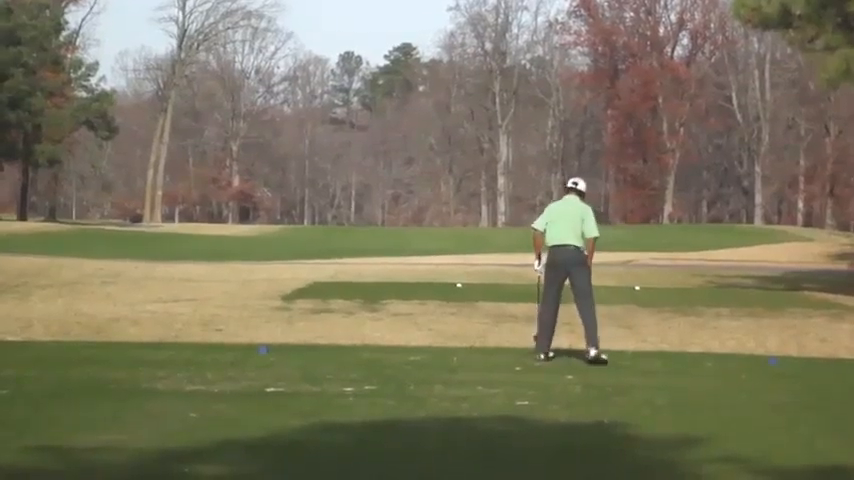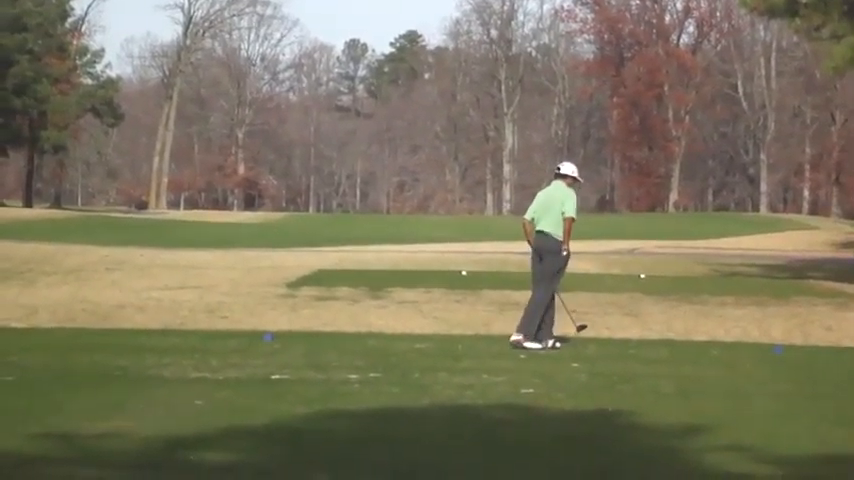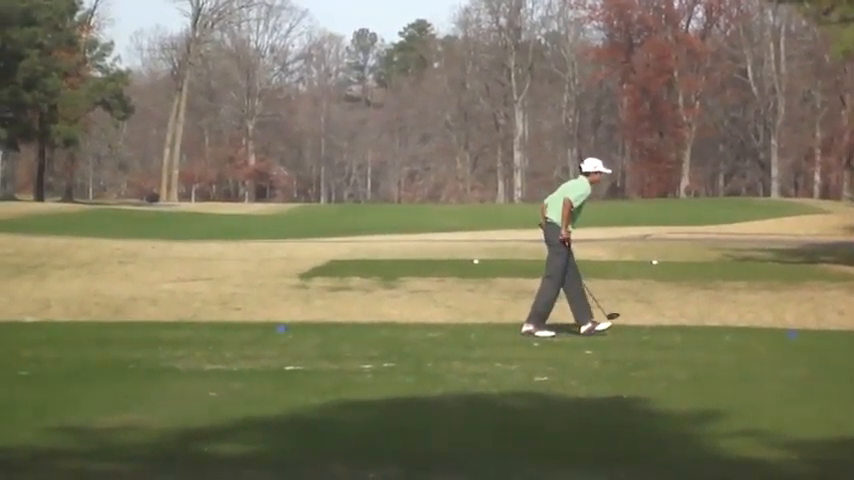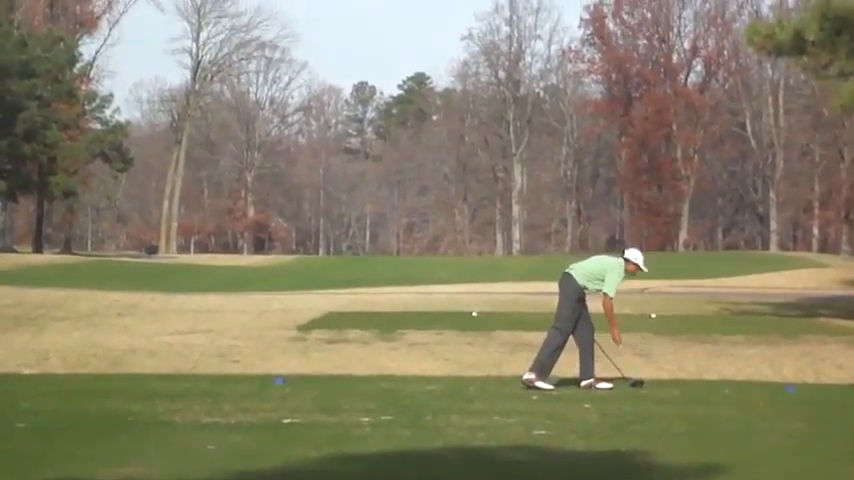
dt=0.5s
person 1, frame 1
left shoulder: (552, 207)
right shoulder: (584, 209)
left elbow: (537, 232)
right elbow: (591, 237)
left wrist: (538, 257)
right wrist: (589, 261)
left hip: (554, 255)
right hip: (576, 255)
left knee: (549, 303)
right knee: (585, 302)
left ankle: (543, 349)
right ankle: (593, 347)
person 1, frame 2
left shoulder: (542, 193)
right shoulder: (568, 193)
left elbow: (527, 221)
right elbow: (568, 218)
right wrist: (566, 244)
left hip: (539, 241)
right hip: (554, 244)
left knee: (541, 289)
right knee: (544, 290)
left ankle: (544, 337)
right ankle: (521, 333)
person 1, frame 3
left shoulder: (573, 183)
right shoulder: (584, 187)
left elbow: (545, 204)
right elbow: (567, 201)
left wrist: (546, 226)
right wrist: (565, 229)
left hip: (551, 228)
right hip: (558, 231)
left knee: (572, 278)
right knee: (553, 279)
left ankle: (586, 323)
right ankle: (532, 324)
person 1, frame 4
left shoulder: (612, 263)
right shoulder: (617, 269)
right elbow: (606, 300)
right wrist: (614, 330)
left hip: (571, 282)
right hip: (573, 286)
left knee: (586, 331)
right knee: (561, 331)
left ankle: (588, 378)
right ankle: (533, 374)
